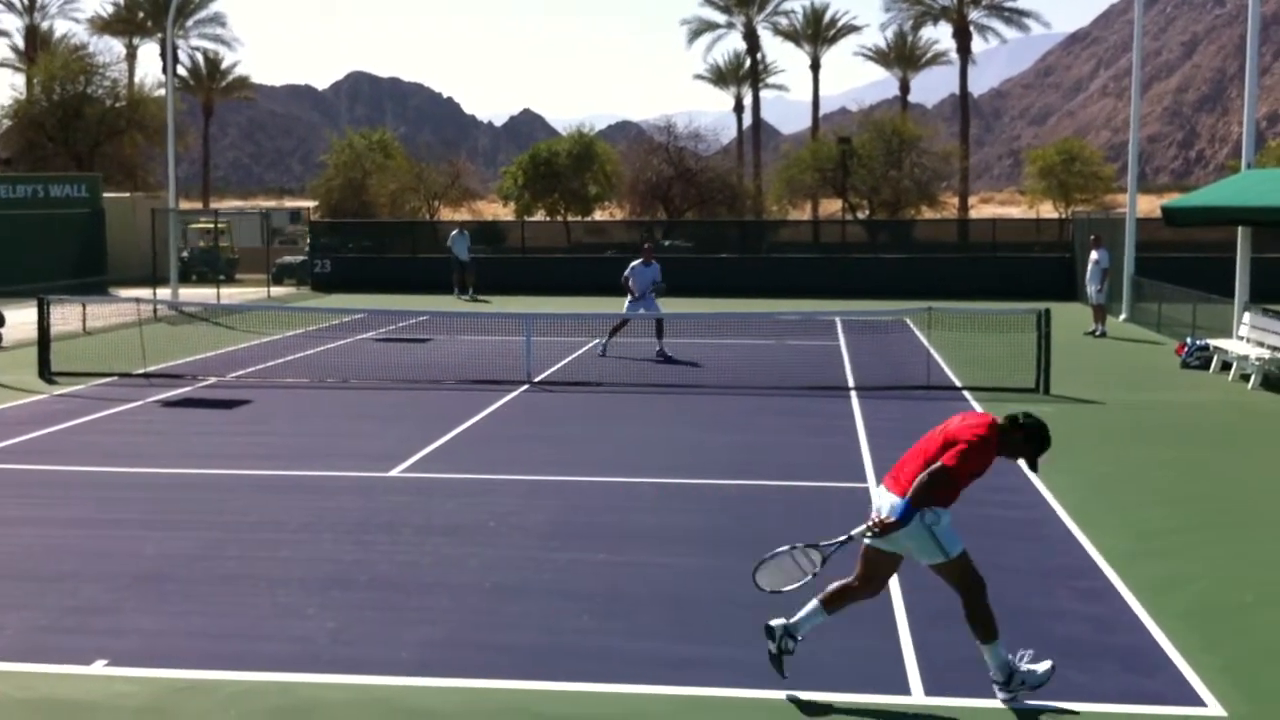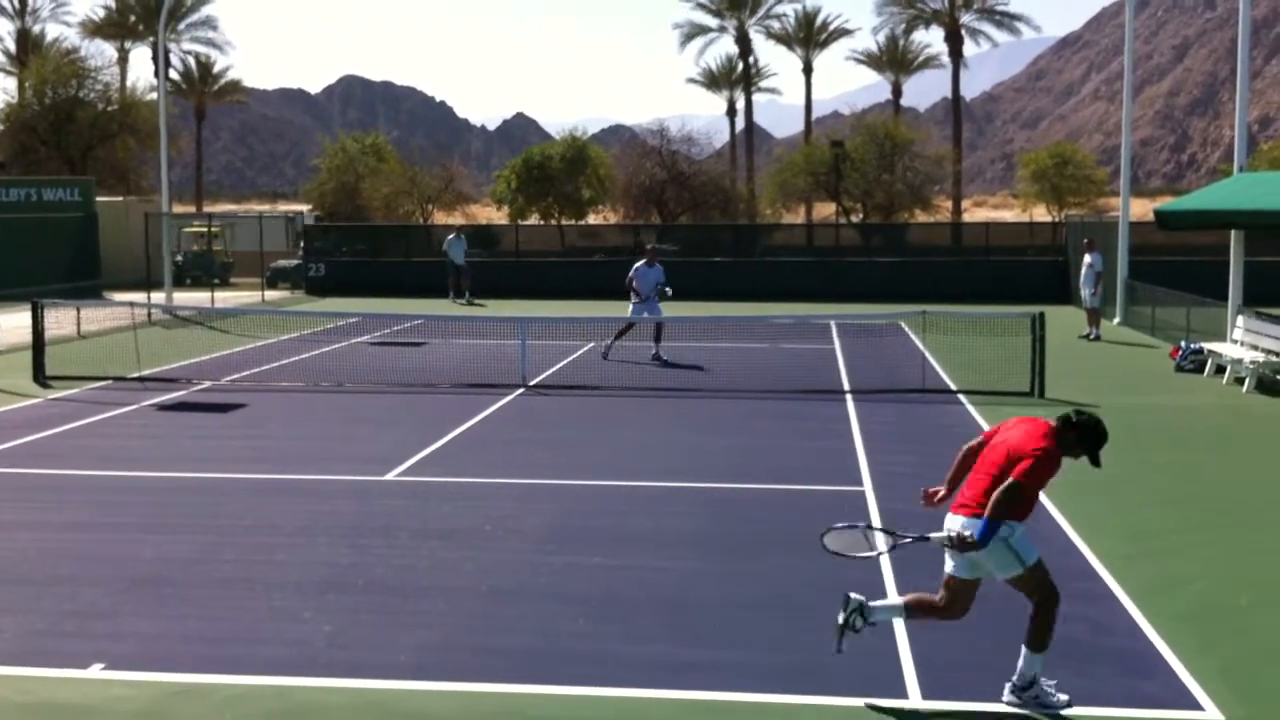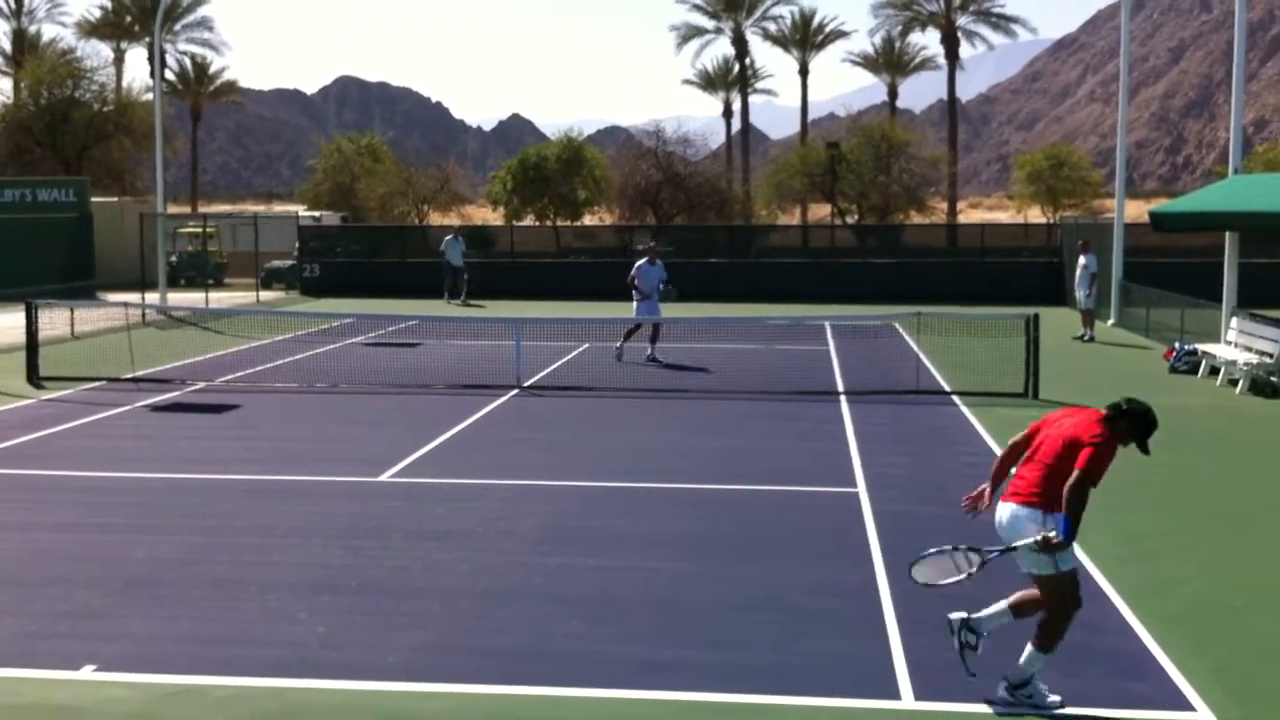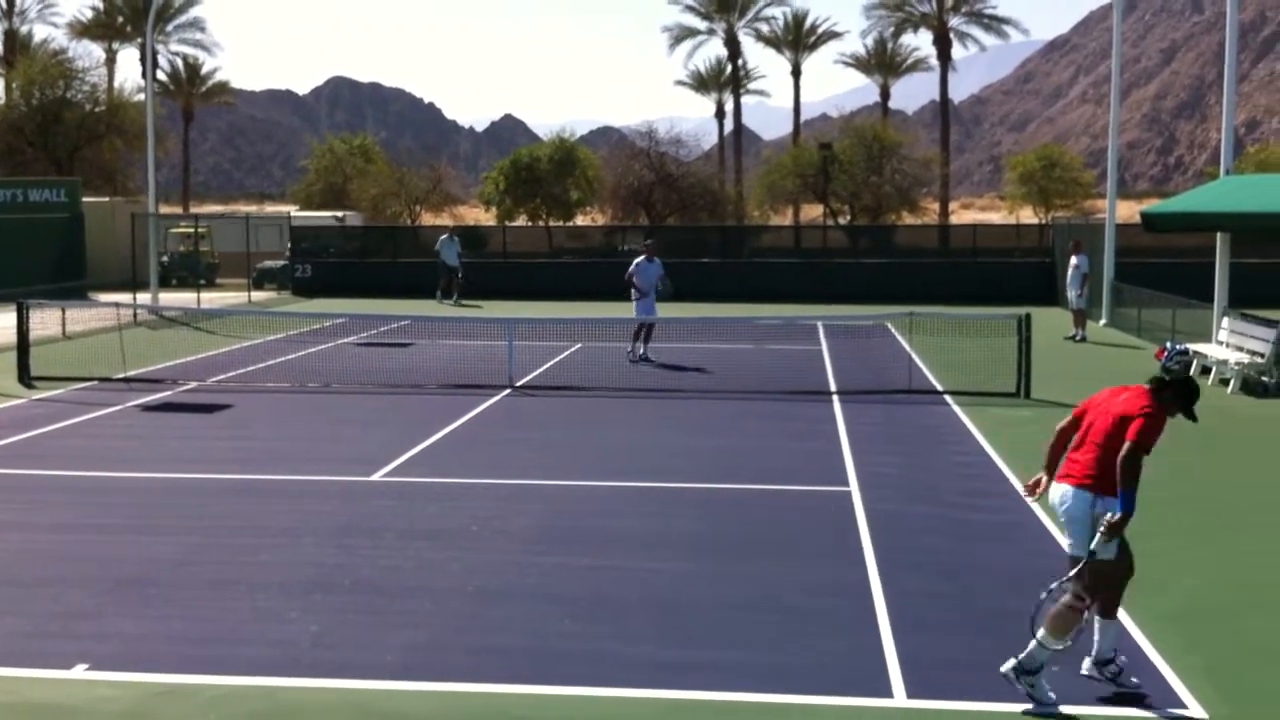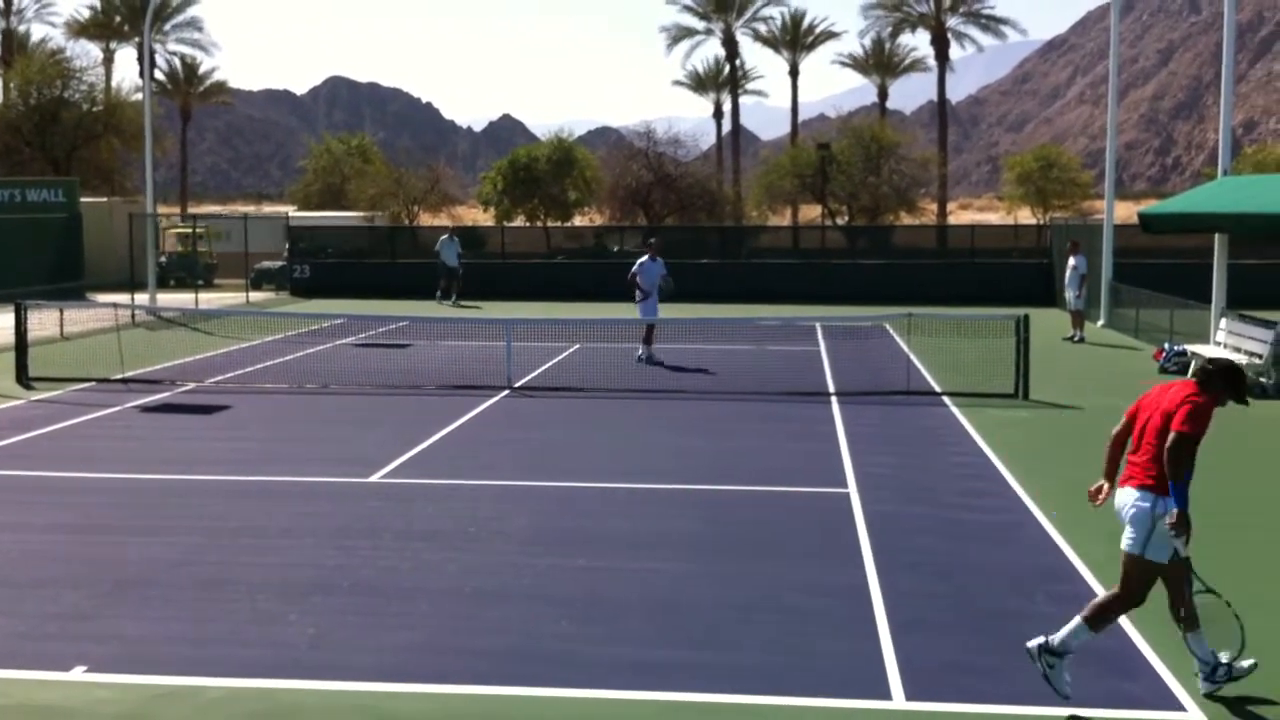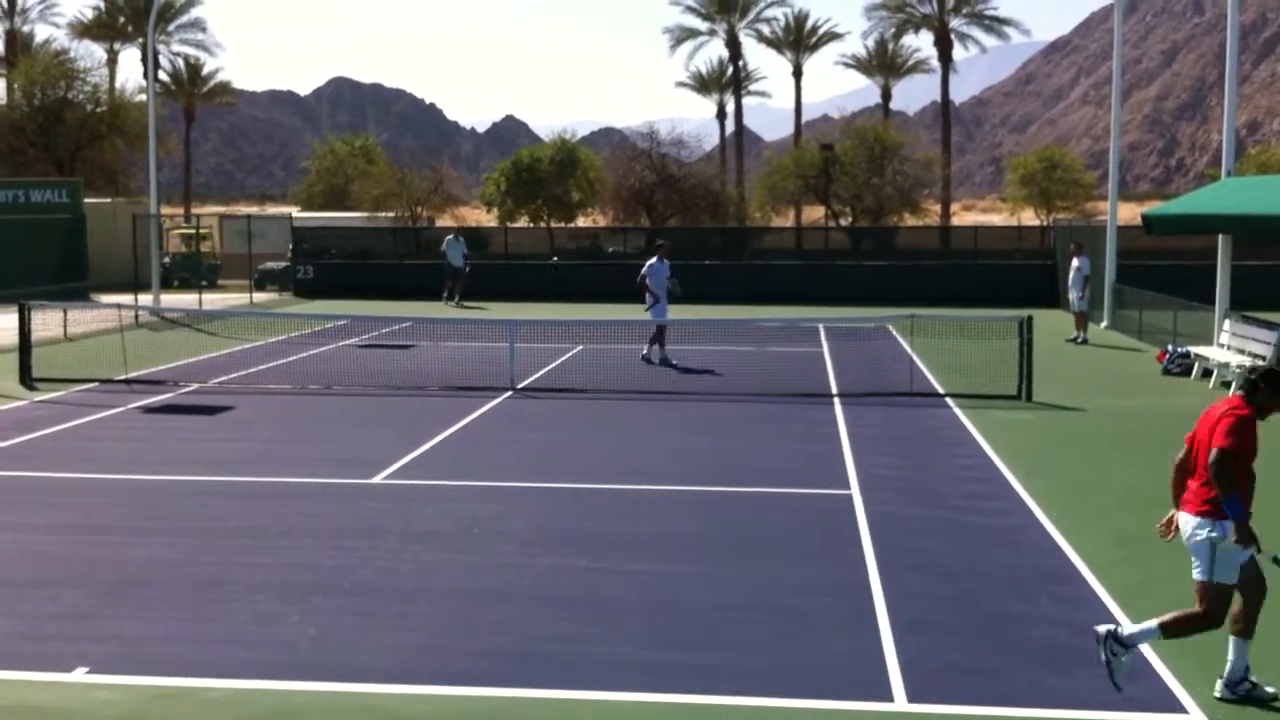
dt=0.1s
person 1, frame 1
left shoulder: (974, 420)
right shoulder: (984, 445)
right elbow: (931, 476)
right wrist: (899, 519)
left hip: (890, 498)
right hip: (914, 511)
left knee: (864, 584)
right knee: (972, 587)
left ankle: (789, 631)
right ankle: (1005, 675)
person 1, frame 2
left shoulder: (1025, 426)
right shoulder: (1045, 453)
left elbow: (971, 449)
right elbow: (1006, 495)
left wrist: (949, 489)
right wrist: (982, 538)
left hip: (963, 519)
right hip: (987, 527)
left knee: (949, 607)
right knee: (1047, 598)
left ankle: (863, 611)
right ankle: (1024, 686)
person 1, frame 3
left shoulder: (1064, 415)
right shoulder: (1101, 439)
left elbow: (1013, 446)
right elbow: (1076, 486)
left wrist: (991, 486)
right wrist: (1064, 535)
left hip: (1010, 507)
right hip: (1037, 517)
left knee: (1053, 595)
right knee: (1067, 603)
left ankle: (974, 624)
right ankle: (1018, 683)
person 1, frame 4
left shoulder: (1112, 394)
right shoulder: (1150, 412)
left elbow: (1063, 430)
right elbow: (1128, 457)
left wrist: (1048, 473)
right wrist: (1125, 512)
left hip: (1066, 489)
right hip: (1092, 499)
left knee: (1122, 569)
right knee: (1088, 589)
left ankle: (1103, 660)
right ankle: (1027, 666)
person 1, frame 5
left shoulder: (1163, 390)
right shoulder: (1196, 403)
left elbow: (1119, 433)
right elbow: (1174, 448)
left wrist: (1108, 479)
right wrist: (1180, 505)
left hip: (1131, 492)
right hip: (1150, 500)
left knee: (1180, 582)
right knee: (1130, 592)
left ankle: (1210, 668)
right ankle: (1055, 649)
person 1, frame 6
left shoulder: (1218, 411)
right shoulder: (1240, 416)
left elbow: (1183, 461)
right elbow: (1218, 465)
left wrist: (1177, 509)
right wrist: (1240, 519)
left hip: (1197, 516)
right hip: (1216, 524)
right knee: (1210, 615)
left ankle: (1236, 680)
right ankle: (1120, 639)
